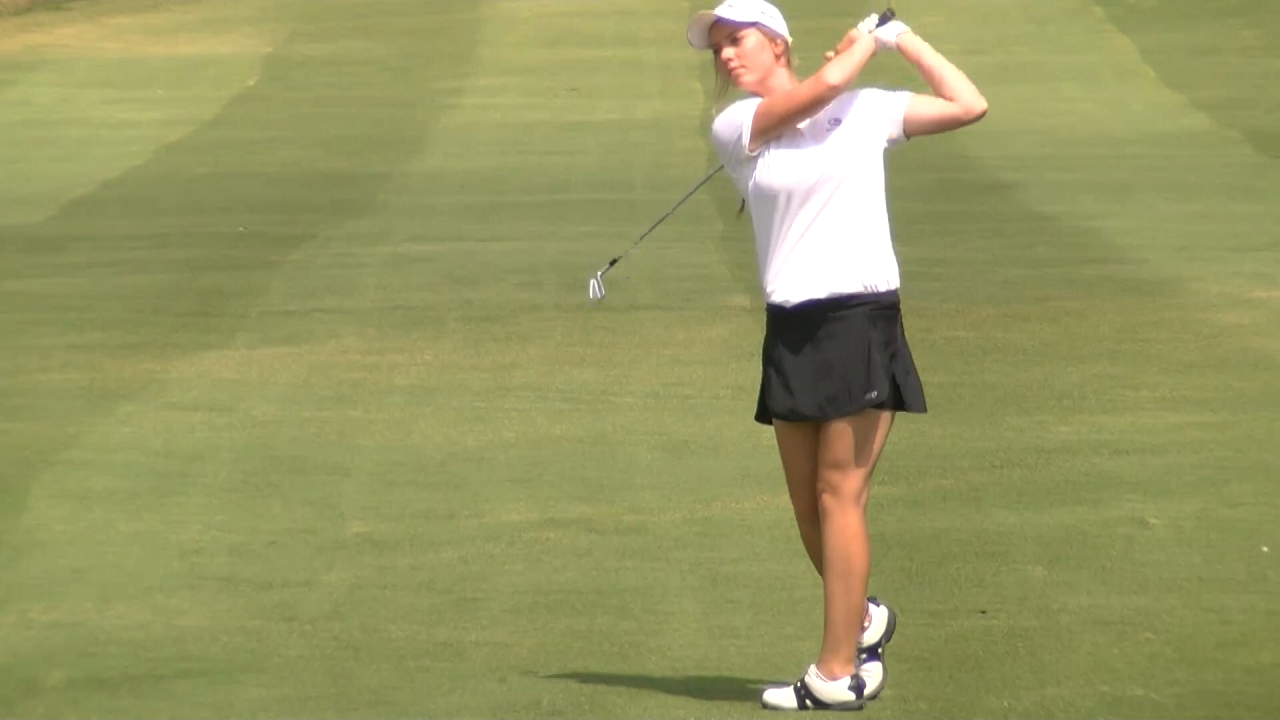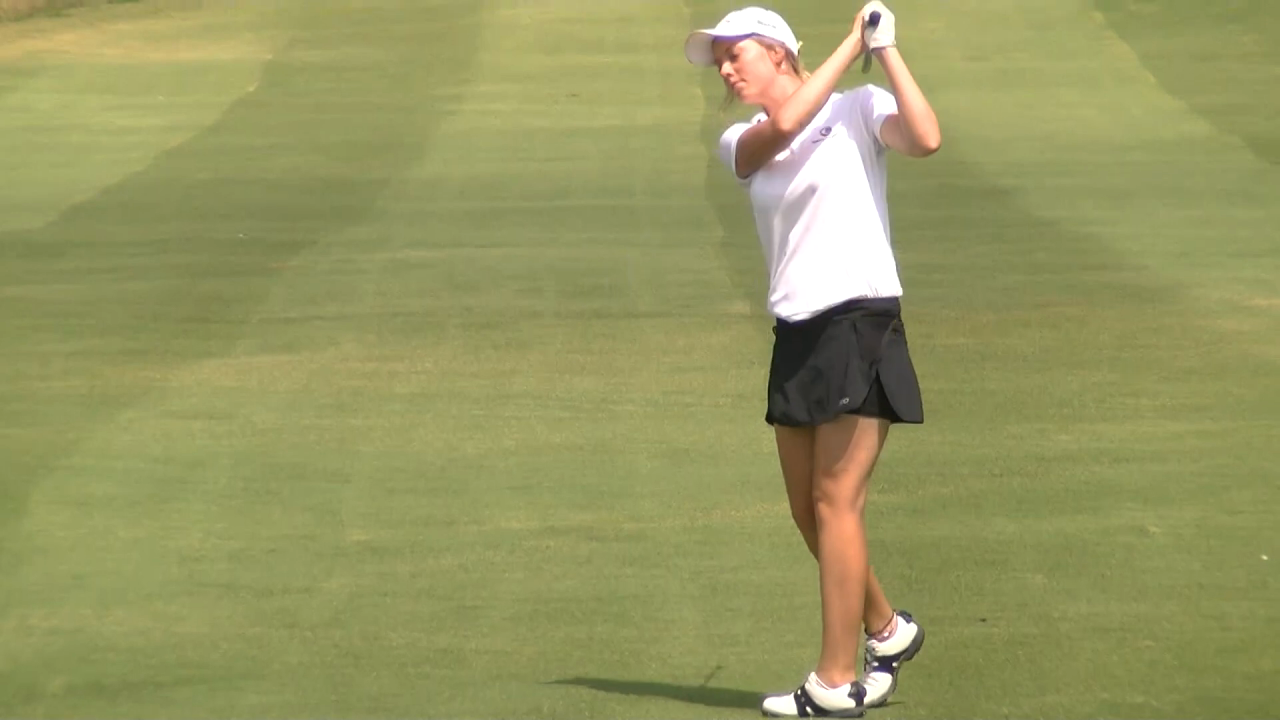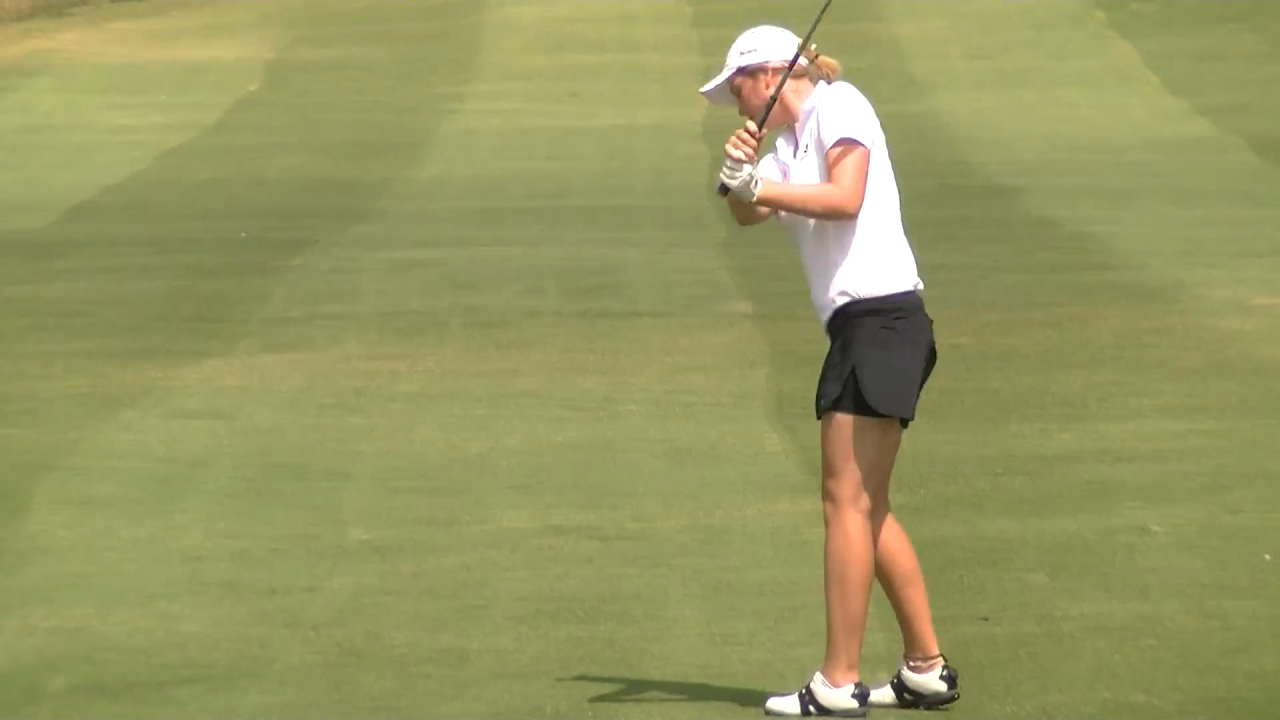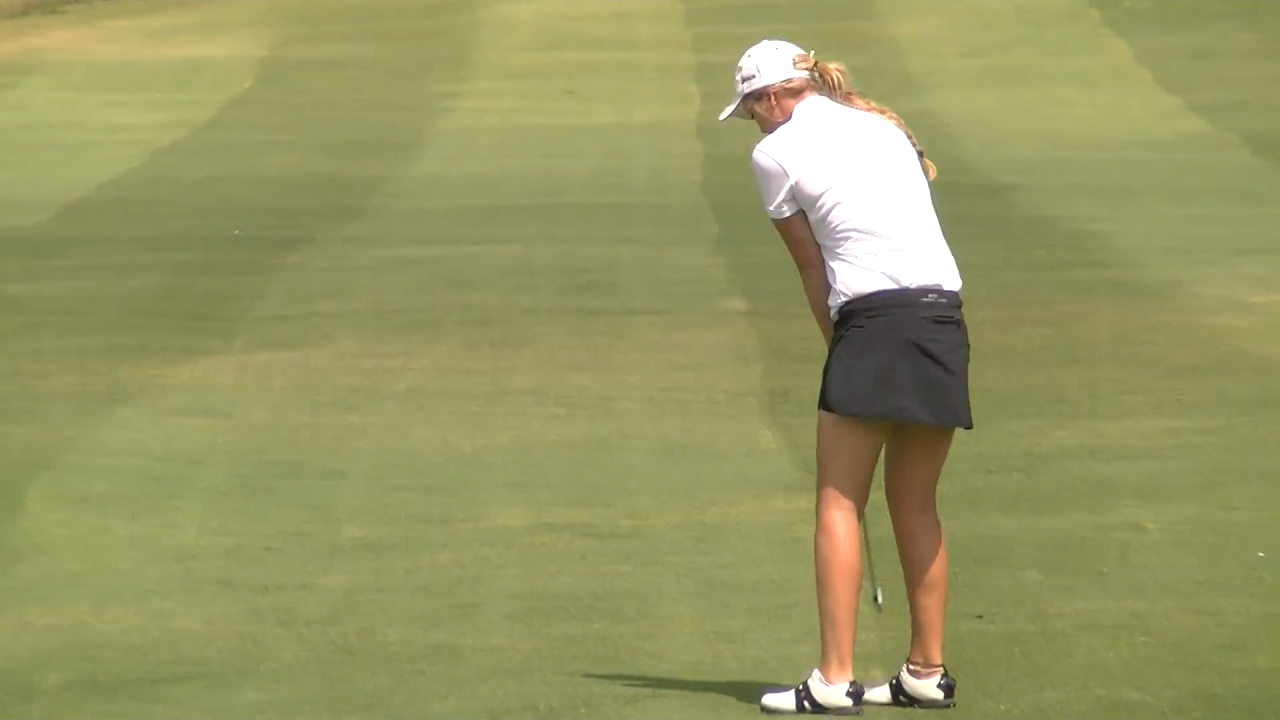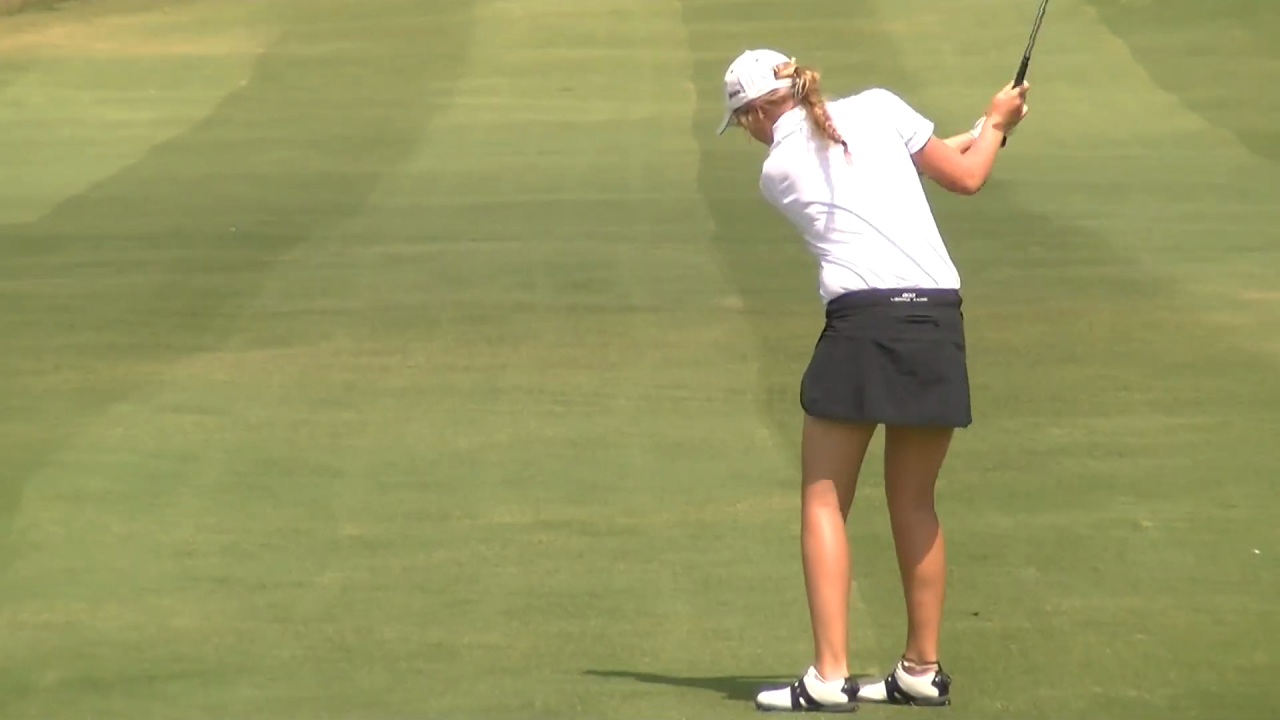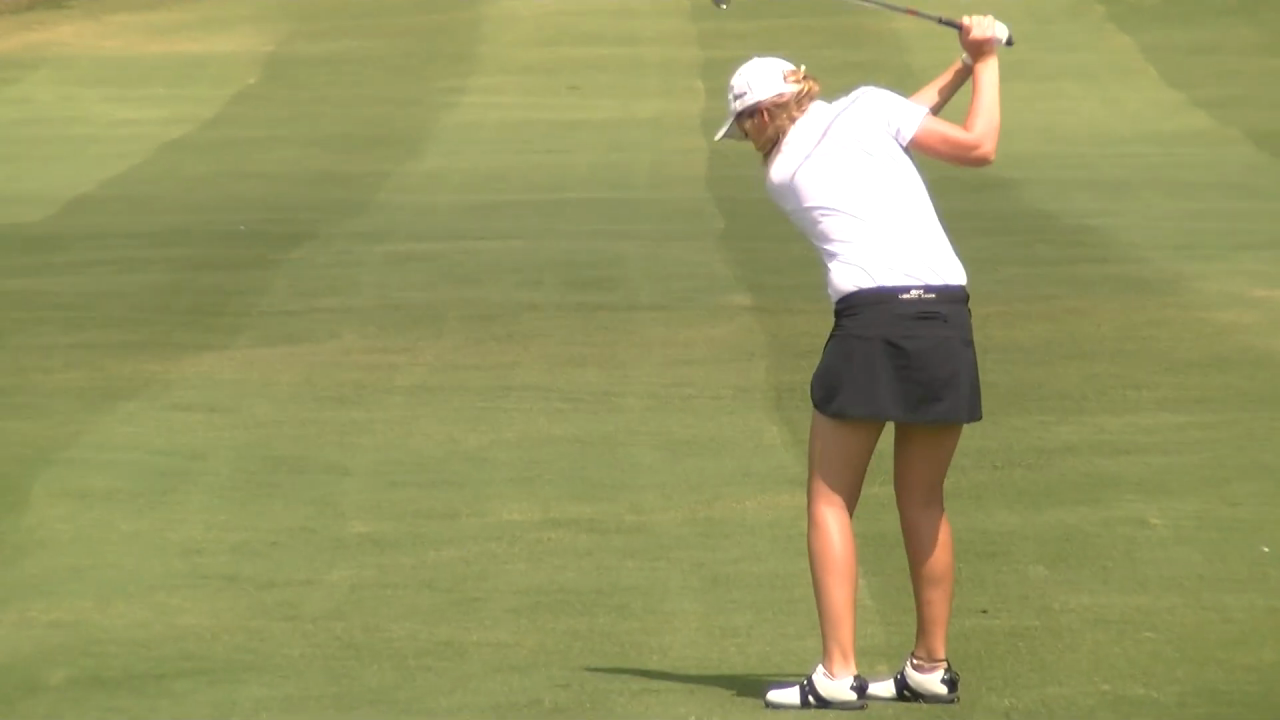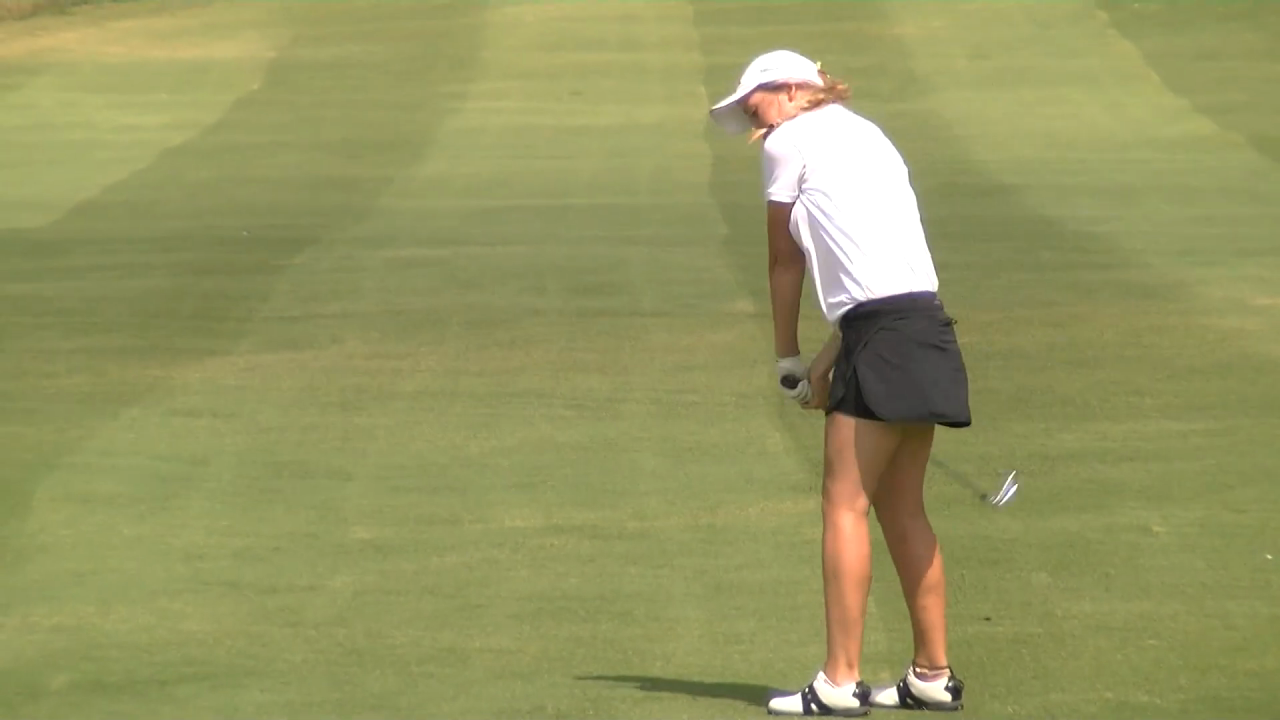
dt=0.3s
person 1, frame 1
left shoulder: (867, 108)
right shoulder: (733, 127)
left elbow: (970, 106)
right elbow: (822, 86)
left hip: (863, 320)
right hip: (791, 331)
left knee: (840, 497)
right knee: (808, 504)
left ankle: (836, 675)
right ankle: (859, 619)
person 1, frame 2
left shoulder: (861, 105)
right shoulder: (739, 142)
left elbow: (926, 140)
right elbow: (783, 126)
left hip: (859, 325)
right hip: (796, 336)
left knee: (836, 504)
right knee: (812, 509)
right ankle: (884, 628)
person 1, frame 3
left shoulder: (837, 103)
right shoulder: (788, 145)
left elbow: (845, 200)
right elbow: (750, 213)
left wrist: (761, 186)
right wrist: (739, 172)
left hip: (878, 324)
right hip: (876, 329)
left knee: (846, 505)
right knee: (865, 509)
person 1, frame 4
left shoulder: (776, 152)
right shoulder: (883, 125)
left elbow: (811, 265)
left wrist: (833, 334)
right wrist: (842, 330)
left hip: (879, 324)
right hip: (944, 321)
left knee: (837, 503)
right knee: (915, 507)
person 1, frame 5
left shoulder: (776, 174)
right shoulder: (872, 107)
right elbow: (965, 177)
left wrist: (979, 125)
right wrist: (998, 122)
left hip: (863, 327)
right hip: (937, 321)
left knee: (822, 503)
right knee: (913, 503)
left ankle: (831, 678)
right ankle: (923, 671)
person 1, frame 6
left shoulder: (780, 175)
right shoulder: (864, 104)
left elbow: (899, 122)
right elbow: (978, 146)
left wrist: (958, 68)
right wrist: (982, 60)
left hip: (871, 324)
right hip: (944, 320)
left knee: (830, 500)
right knee: (922, 501)
left ankle: (838, 674)
right ankle: (931, 666)
person 1, frame 7
left shoulder: (788, 146)
right shoulder: (869, 147)
left elbow: (786, 272)
left wrist: (788, 353)
right wrist: (829, 358)
left hip: (891, 333)
right hip: (917, 333)
left knee: (844, 506)
right knee: (899, 508)
